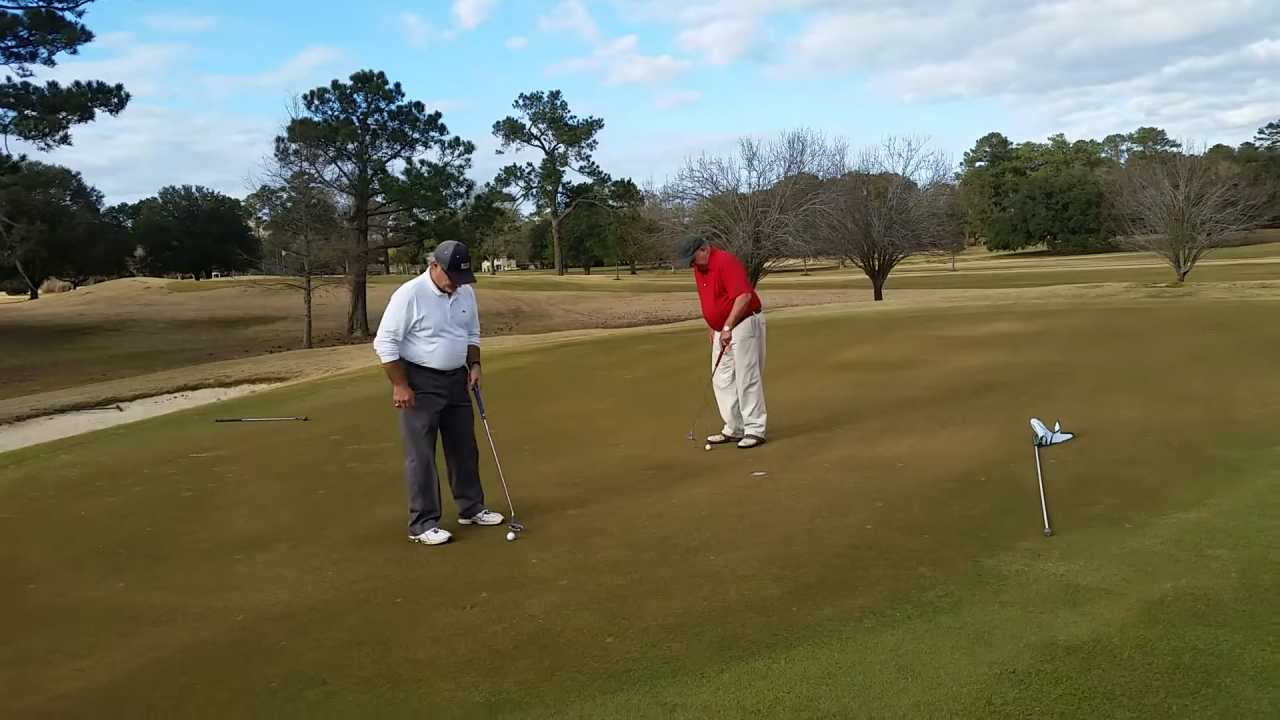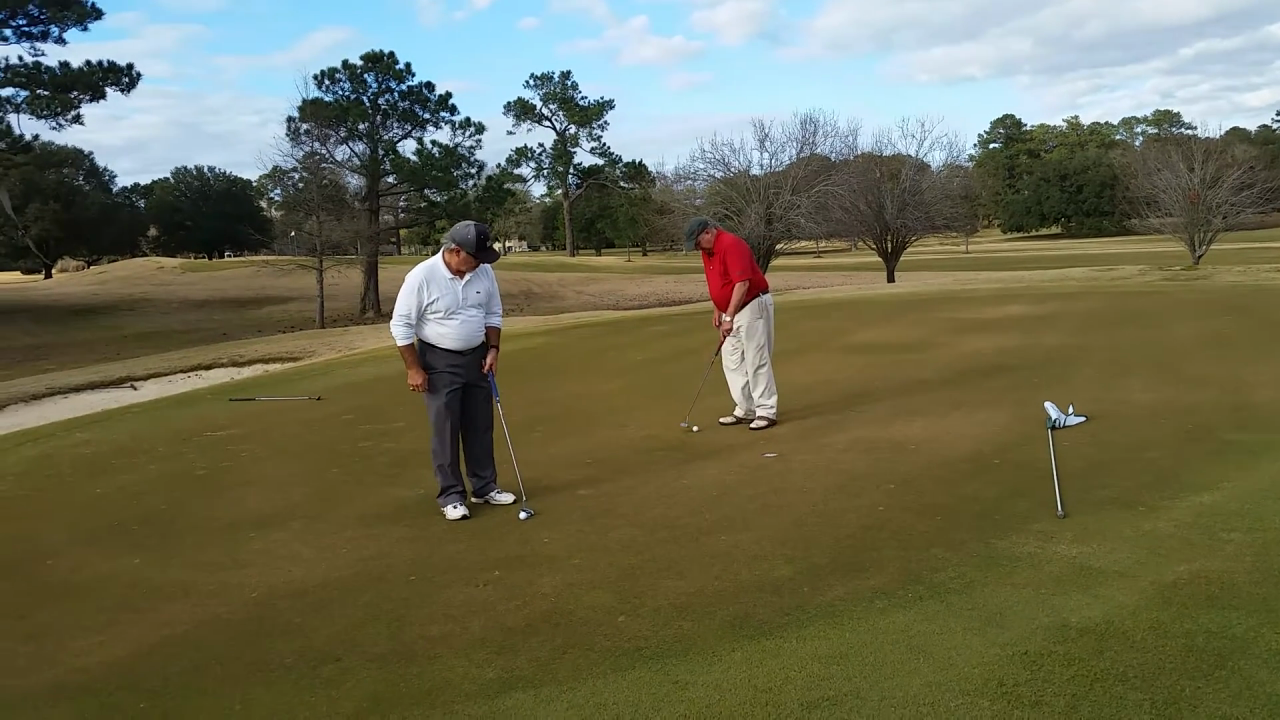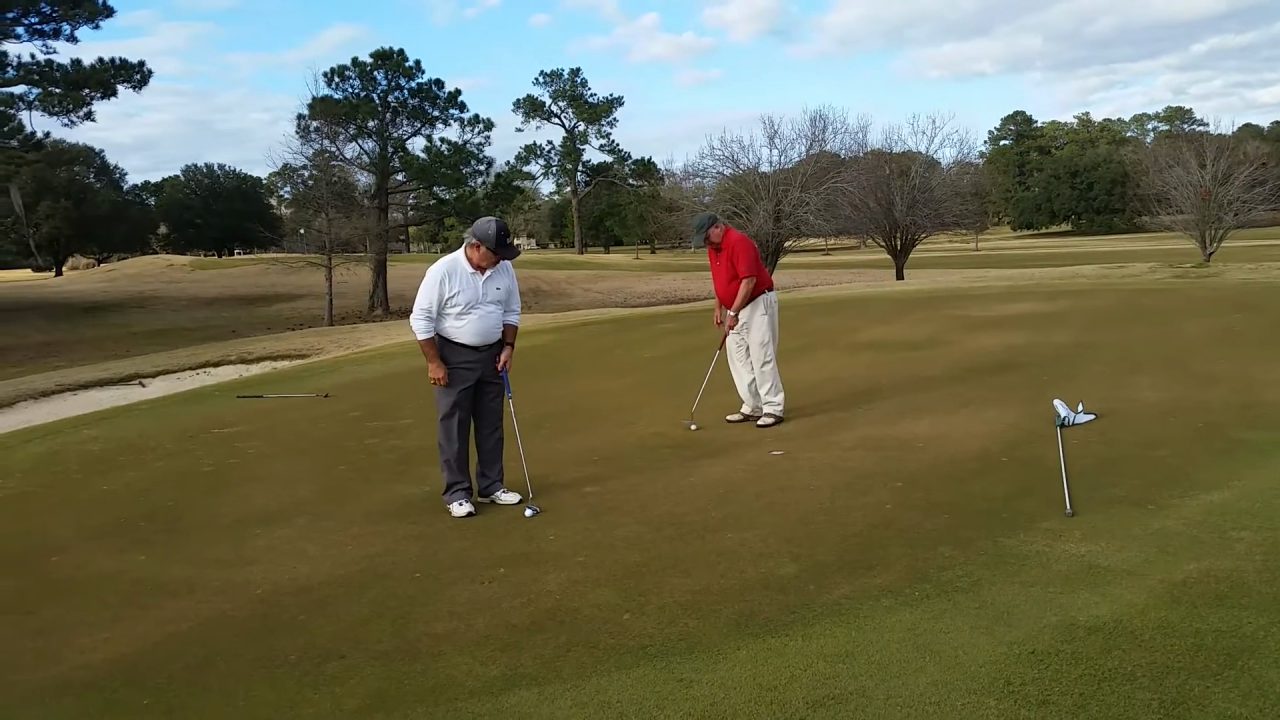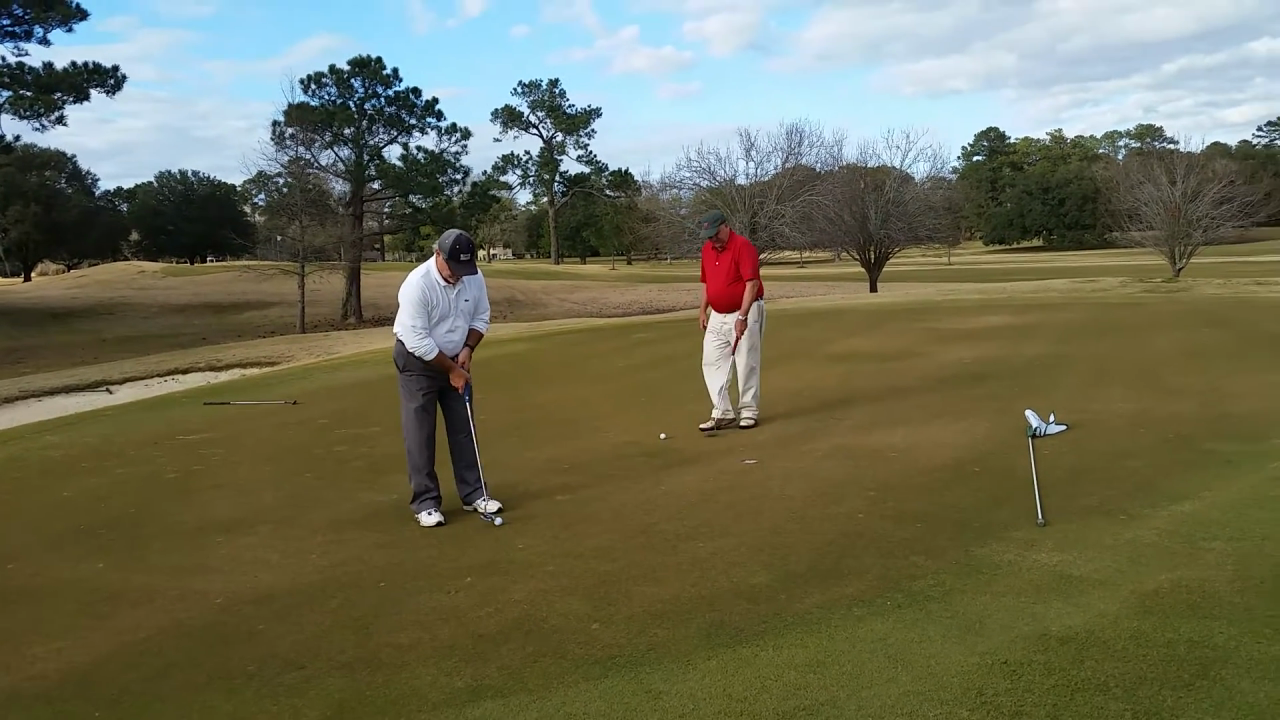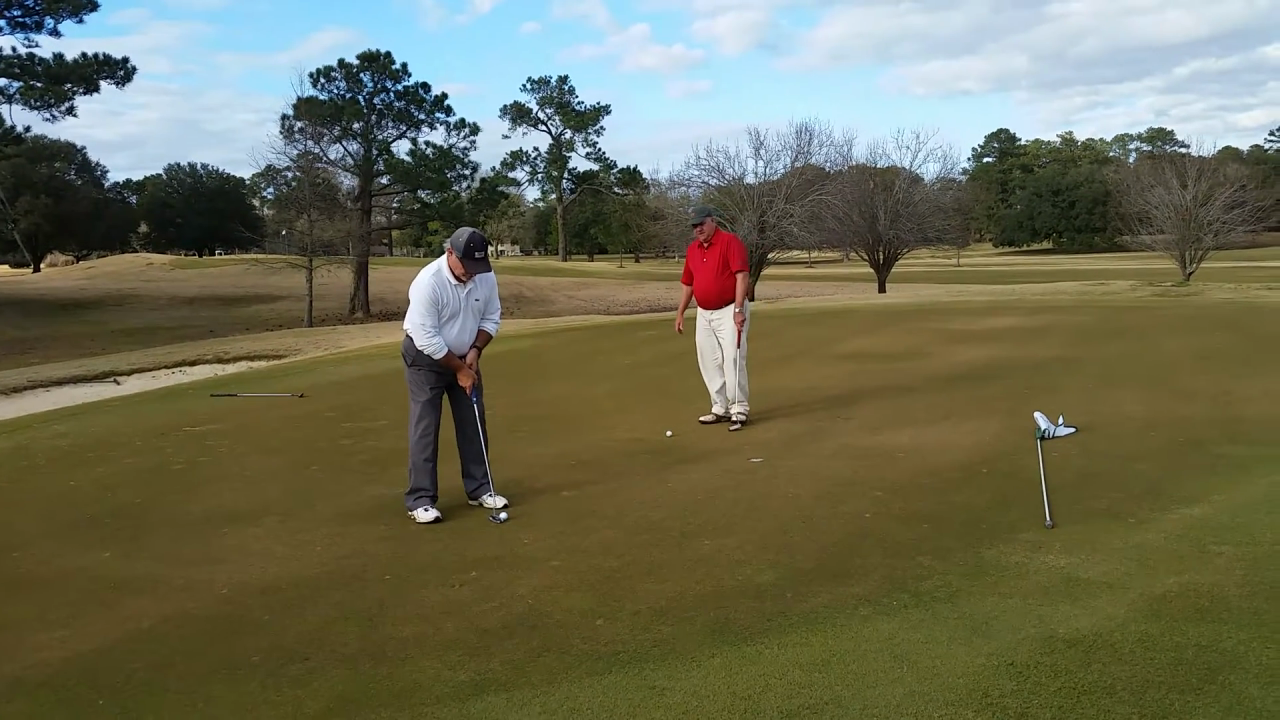
dt=1s
person 1, frame 1
left shoulder: (466, 293)
right shoulder: (410, 295)
left elbow: (471, 333)
right elbow: (385, 342)
left wrist: (474, 365)
right wrist: (400, 385)
left hip: (455, 379)
right hip: (420, 381)
left knee: (464, 446)
right knee: (421, 454)
left ankle: (471, 507)
right ankle: (423, 523)
person 1, frame 2
left shoulder: (484, 272)
right shoulder: (421, 277)
left elbow: (493, 313)
right elbow: (401, 325)
left wrist: (492, 349)
right wrist: (414, 368)
left hip: (476, 358)
right hip: (439, 362)
left knee: (481, 425)
right knee: (445, 429)
left ankle: (484, 486)
right ankle: (451, 495)
person 1, frame 3
left shoulder: (504, 269)
right shoulder: (443, 271)
left elbow: (511, 312)
right elbow: (421, 319)
left wrist: (508, 347)
right wrist: (434, 362)
left hip: (491, 355)
right hip: (454, 357)
left knee: (491, 423)
right knee: (453, 426)
left ankle: (491, 485)
right ankle: (457, 492)
person 1, frame 4
left shoulder: (474, 278)
right shoulder: (417, 284)
left elbow: (480, 318)
right elbow: (417, 341)
left wrist: (467, 349)
right wrist: (451, 370)
left hip: (456, 360)
right hip: (418, 361)
left knee: (463, 428)
right knee: (420, 433)
left ankle: (473, 493)
right ankle: (426, 502)
person 1, frame 5
left shoulder: (486, 277)
right shoulder: (428, 282)
left elbow: (491, 318)
right elbow: (427, 340)
left wrist: (475, 351)
right wrist: (459, 370)
left hip: (465, 356)
right hip: (426, 357)
left knee: (473, 423)
right knee: (425, 425)
left ankle: (479, 488)
right ankle: (420, 499)
person 2, frame 1
left shoulder: (726, 262)
right shoulder: (700, 269)
left elbow: (744, 296)
left wrist: (727, 327)
right wrist: (713, 327)
left hip: (744, 326)
right hip: (723, 331)
left knee: (747, 379)
right knee: (723, 381)
left ankle: (755, 430)
right ankle: (734, 428)
person 2, frame 2
left shoulder: (731, 245)
right shoulder: (708, 251)
left elbow: (742, 284)
left wrist: (728, 317)
right wrist: (718, 309)
left hip: (753, 307)
right hip: (732, 311)
left knee: (756, 360)
right knee: (733, 363)
left ankle: (766, 411)
right ankle: (745, 410)
person 2, frame 3
left shoulder: (739, 241)
right shoulder: (713, 247)
left elbow: (749, 281)
left wrist: (733, 313)
right wrist: (719, 307)
left hip: (758, 304)
right hip: (736, 309)
left knee: (761, 356)
right knee: (738, 359)
left ankle: (773, 408)
right ankle: (752, 407)
person 2, frame 4
left shoulder: (743, 246)
right shoulder: (707, 249)
left elbow: (752, 284)
left wrist: (742, 317)
right wrist: (703, 310)
left hip: (744, 314)
right hip: (717, 315)
left knee: (746, 363)
right knee: (712, 362)
left ankle: (749, 411)
right ankle: (722, 413)
person 2, frame 5
left shoulder: (731, 241)
right shoulder: (692, 249)
left elbow: (742, 276)
right elbow: (688, 283)
left wrist: (738, 309)
right wrist: (680, 312)
left hip: (729, 310)
right hip: (704, 314)
left knee: (732, 358)
right knee: (709, 362)
left ankle: (739, 408)
right ankle: (721, 408)
